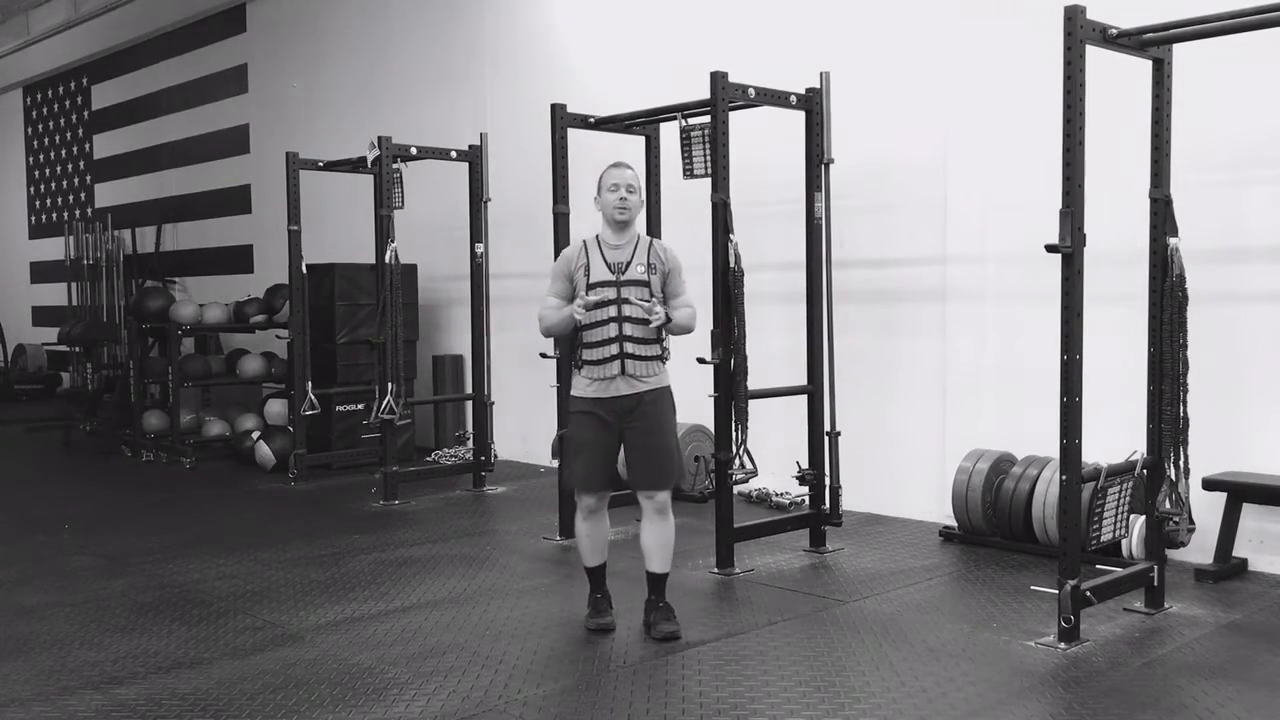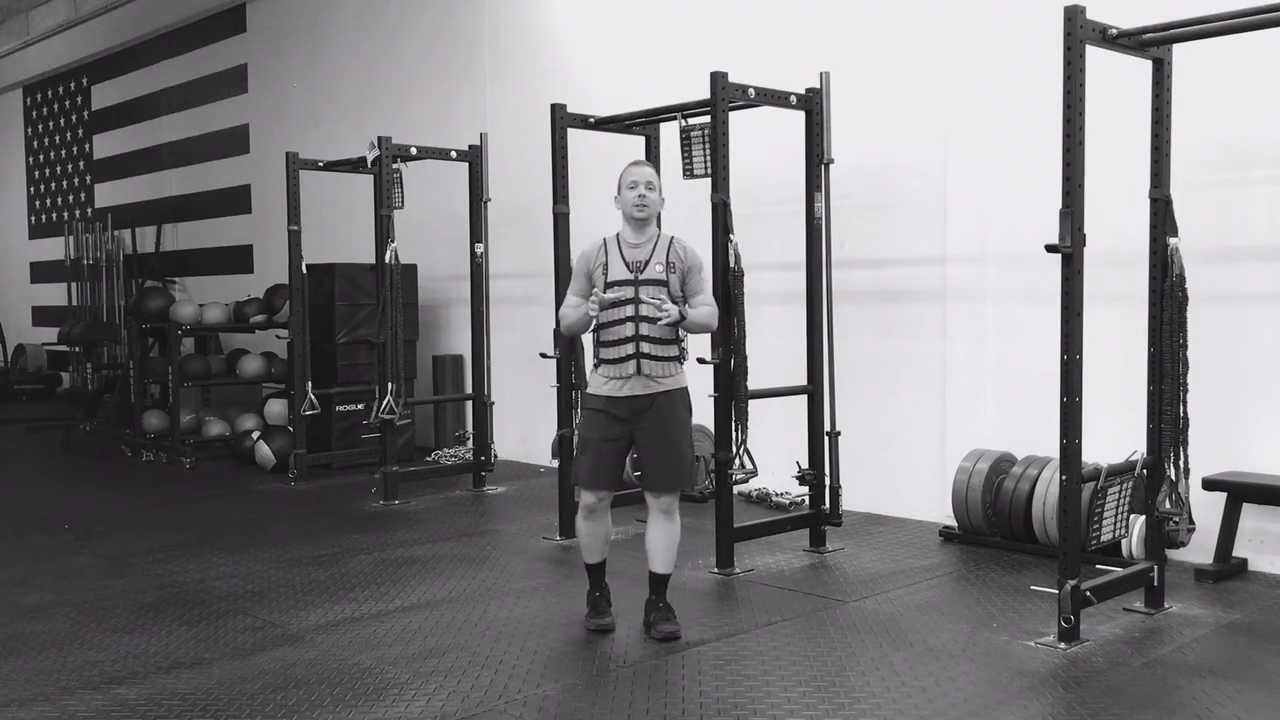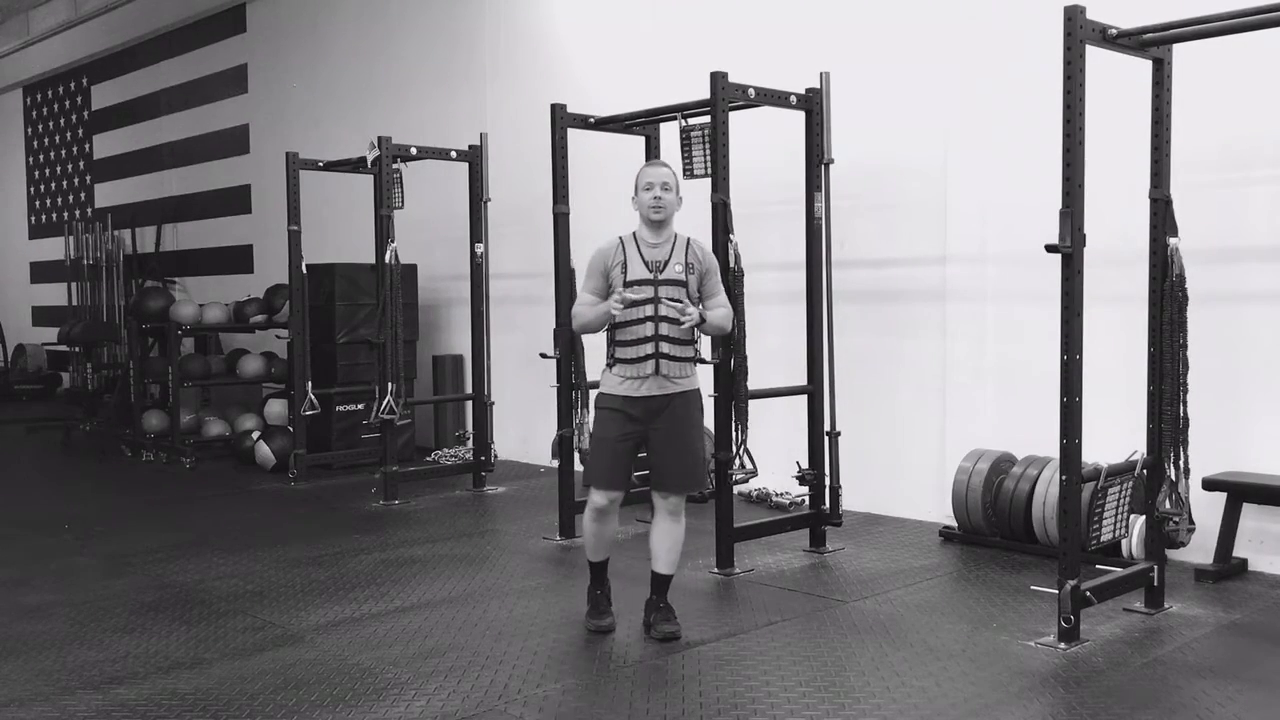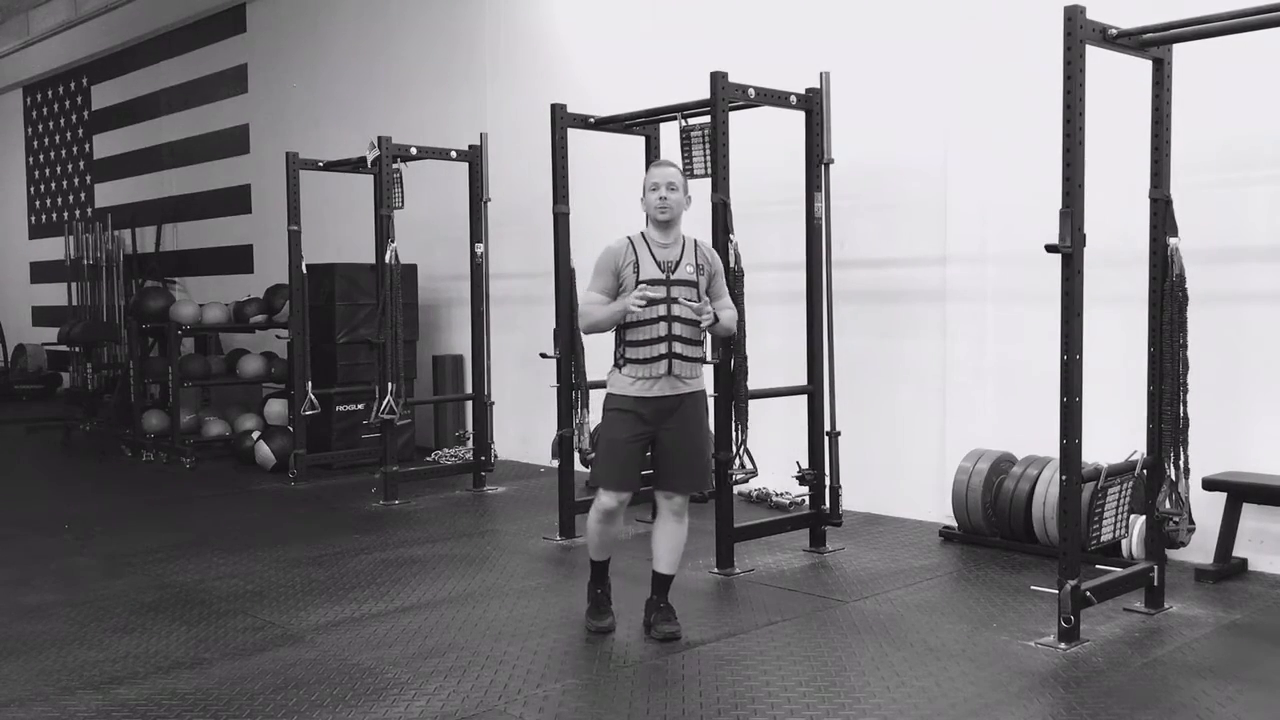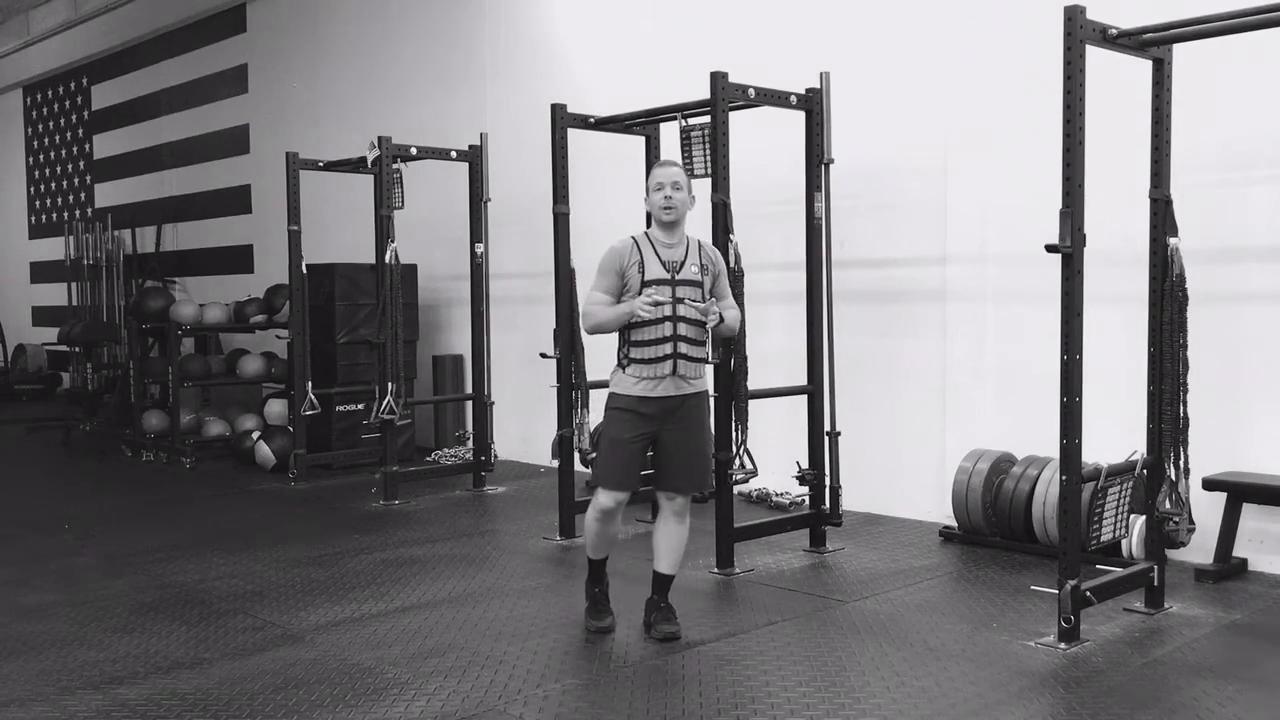
dt=0.3s
person 1, frame 1
left shoulder: (662, 254)
right shoulder: (573, 256)
left elbow: (689, 316)
right elbow: (546, 323)
left wrist: (666, 317)
right wrist: (572, 313)
left hip: (649, 392)
right hip: (591, 395)
left knee: (656, 499)
right knee: (590, 501)
left ankle: (657, 601)
right ankle: (598, 594)
person 1, frame 2
left shoulder: (682, 253)
right shoulder: (593, 254)
left elbow: (710, 316)
right elbow: (565, 322)
left wrist: (679, 314)
right wrist: (586, 310)
left hip: (664, 393)
right hip: (606, 393)
left knee: (664, 500)
right knee: (592, 497)
left ankle: (658, 601)
right ankle: (597, 591)
person 1, frame 3
left shoulder: (699, 255)
right shoulder: (609, 253)
left elbow: (725, 318)
right elbow: (578, 319)
left wrist: (699, 317)
right wrist: (607, 309)
left hip: (677, 394)
right hip: (619, 393)
left knee: (671, 501)
right knee: (602, 498)
left ankle: (658, 601)
right ankle: (598, 588)
person 1, frame 4
left shoulder: (706, 256)
right shoulder: (618, 253)
left elbow: (731, 319)
right elbow: (586, 319)
left wrist: (713, 317)
right wrist: (623, 306)
left hip: (686, 395)
right hip: (629, 394)
left knee: (674, 501)
right knee: (611, 499)
left ankle: (659, 601)
right ankle: (599, 585)
person 1, frame 5
left shoulder: (710, 256)
right shoulder: (622, 253)
left elbow: (734, 318)
right elbow: (590, 319)
left wrist: (717, 317)
right wrist: (630, 308)
left hip: (689, 396)
right hip: (632, 395)
left knee: (676, 502)
right knee: (609, 500)
left ankle: (659, 601)
right ankle: (596, 584)
